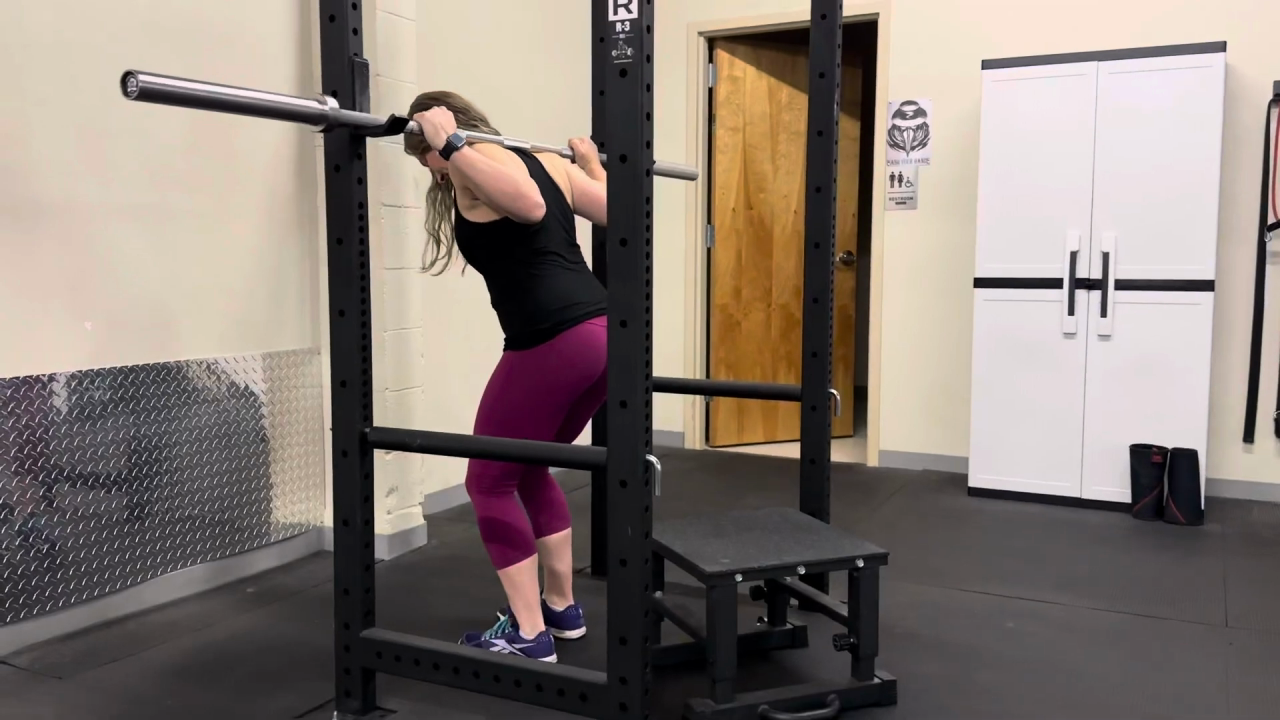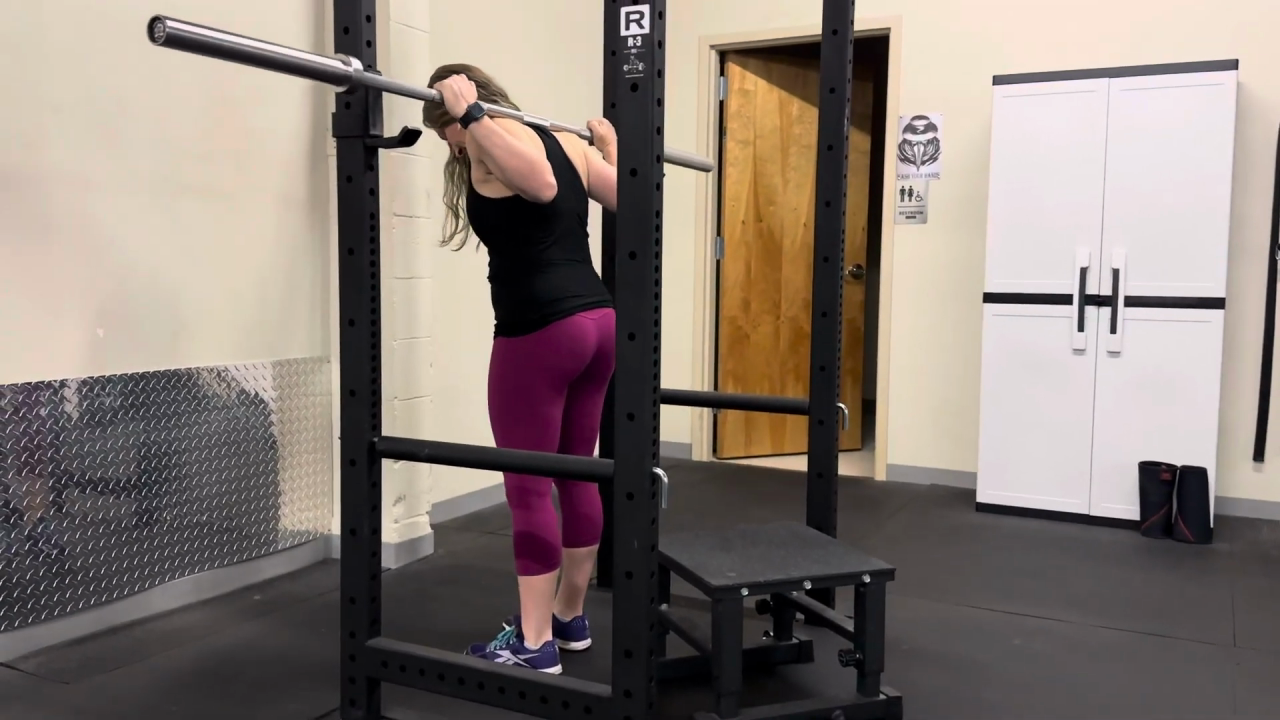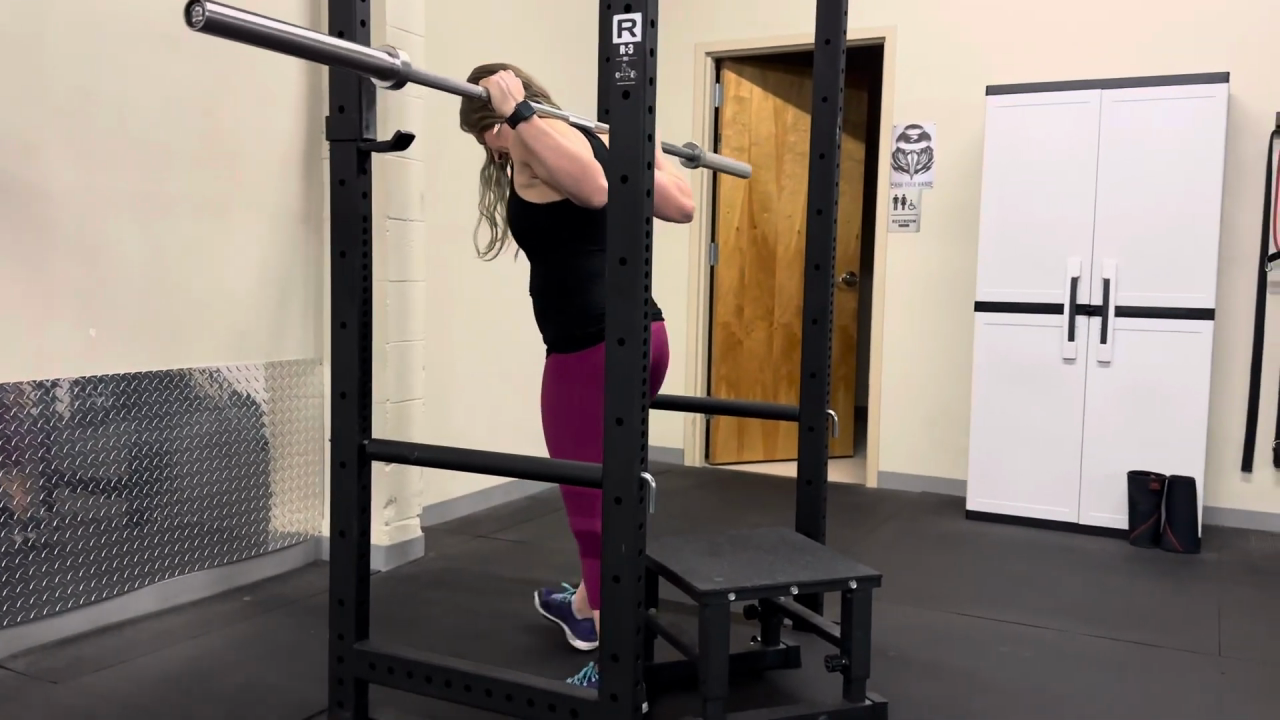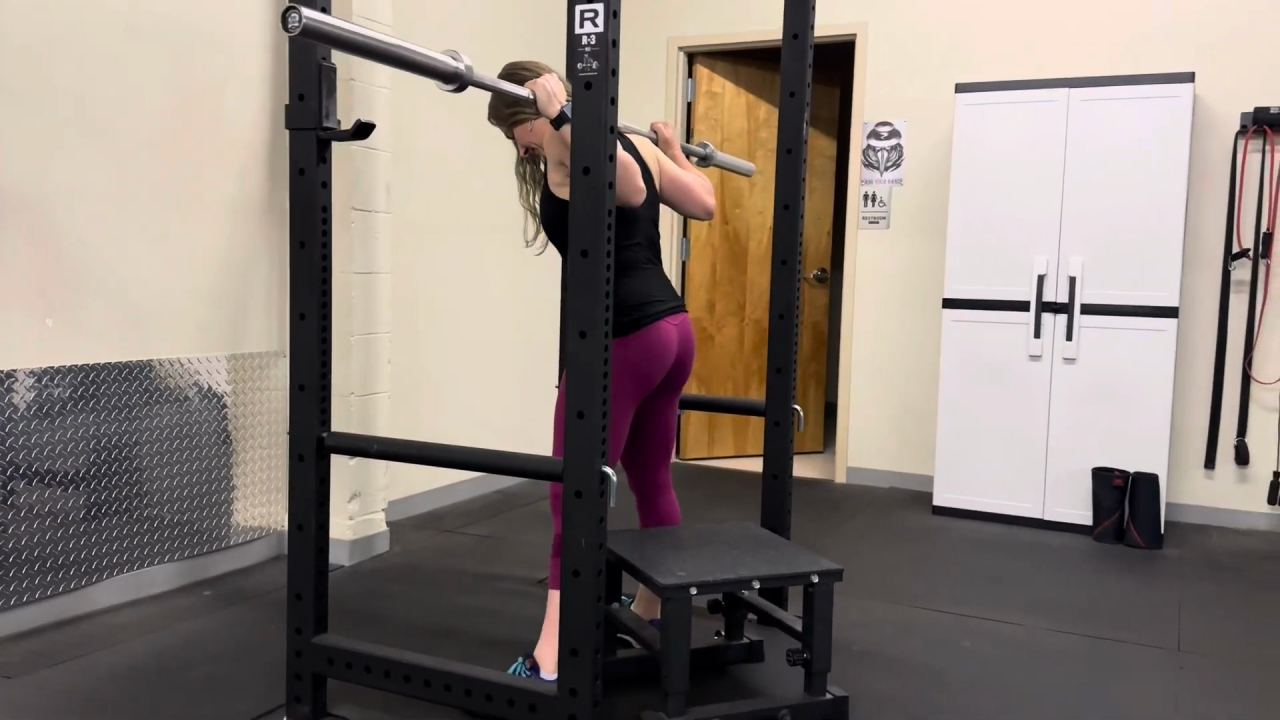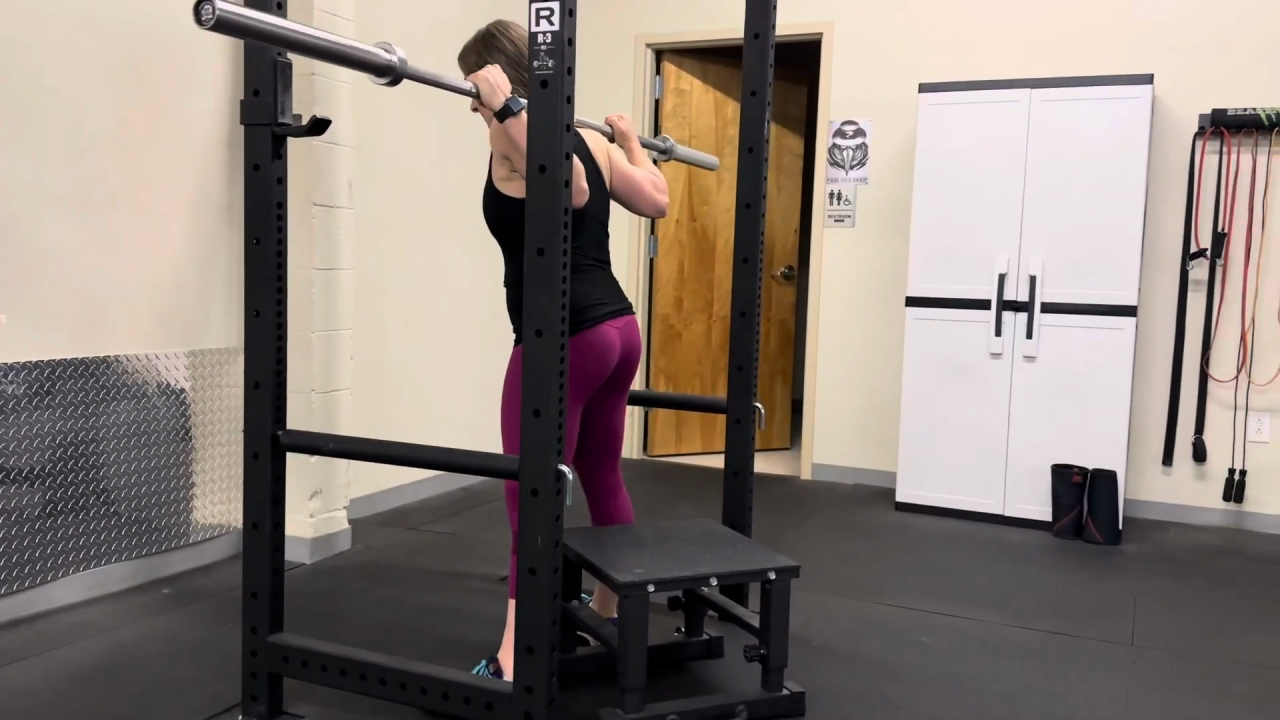
dt=1s
person 1, frame 1
left shoulder: (471, 164)
right shoulder: (546, 159)
left elbow: (529, 206)
left wrist: (448, 145)
right wrist: (593, 165)
left hip: (552, 344)
right hip: (601, 333)
left knee: (489, 482)
right knee: (529, 471)
left ankle: (529, 634)
right ankle: (562, 606)
person 1, frame 2
left shoulder: (490, 138)
right shoulder: (565, 140)
left elbow: (541, 185)
left wrist: (472, 114)
right wrist: (610, 147)
left hip: (540, 335)
right hip: (598, 323)
left knee: (528, 487)
right knee: (576, 477)
left ankle: (534, 643)
right ankle: (569, 616)
person 1, frame 3
left shoulder: (534, 143)
right shoulder: (603, 141)
left elbow: (592, 190)
right elbow: (683, 206)
left wrist: (520, 114)
right wrist: (655, 152)
left hip: (590, 351)
right hip: (646, 335)
left knee: (592, 508)
right knee: (606, 490)
right ankle: (585, 609)
person 1, frame 4
left shoulder: (569, 146)
right shoulder: (633, 141)
left elbow: (624, 185)
right elbow: (703, 203)
left wrist: (561, 116)
right wrist: (673, 149)
left hip: (619, 342)
right hip: (671, 331)
right knee: (651, 481)
left ankle: (551, 661)
right ankle: (653, 612)
person 1, frame 5
left shoulder: (512, 135)
right shoulder: (589, 138)
left elbow: (569, 188)
right elbow: (656, 201)
left wrist: (506, 107)
right wrist: (631, 143)
left hip: (562, 343)
right hip: (618, 330)
right knee: (604, 482)
left ankle: (514, 662)
right ankle: (610, 610)
